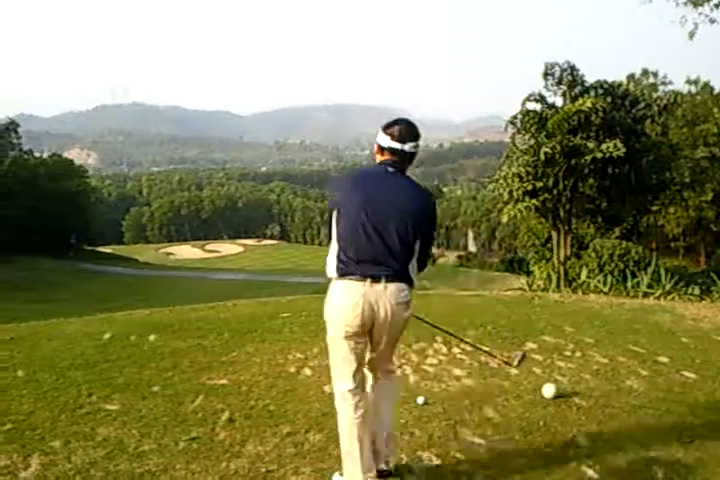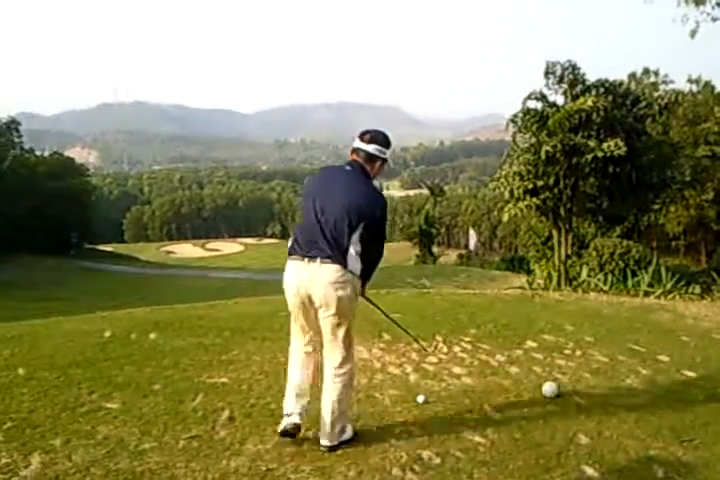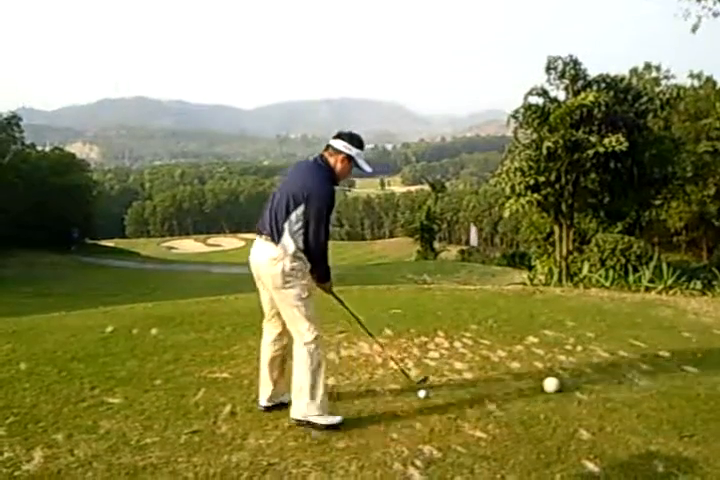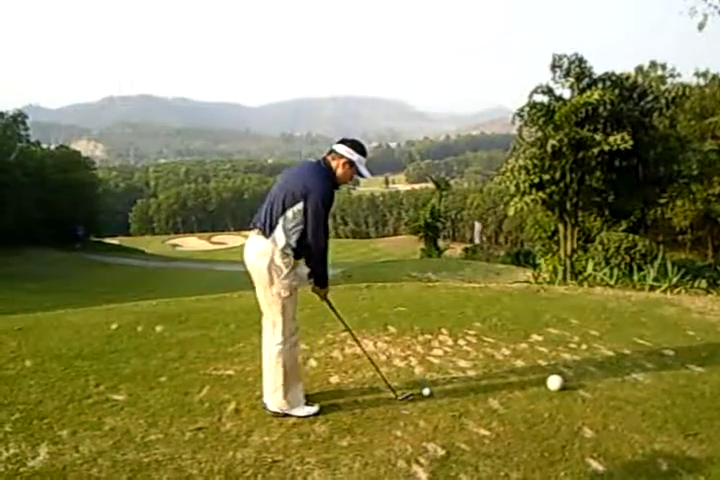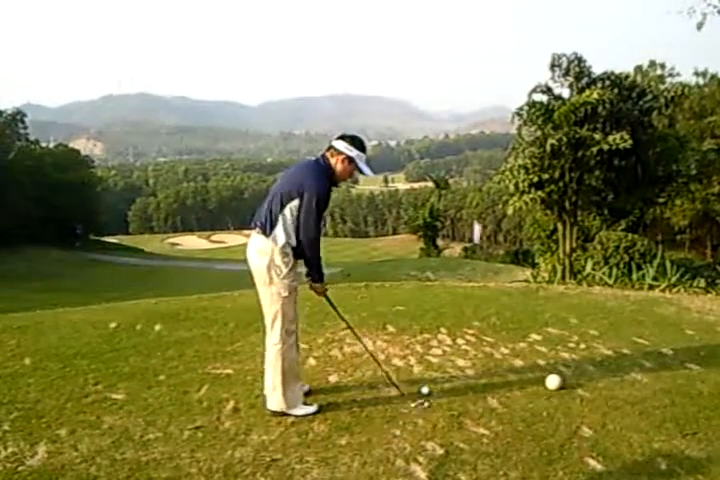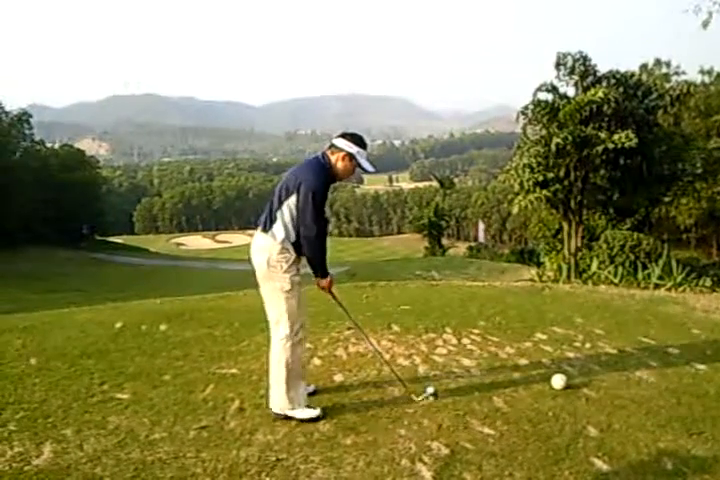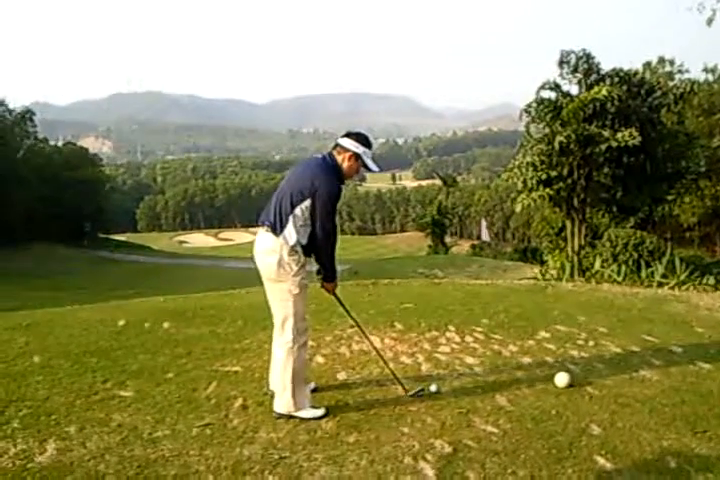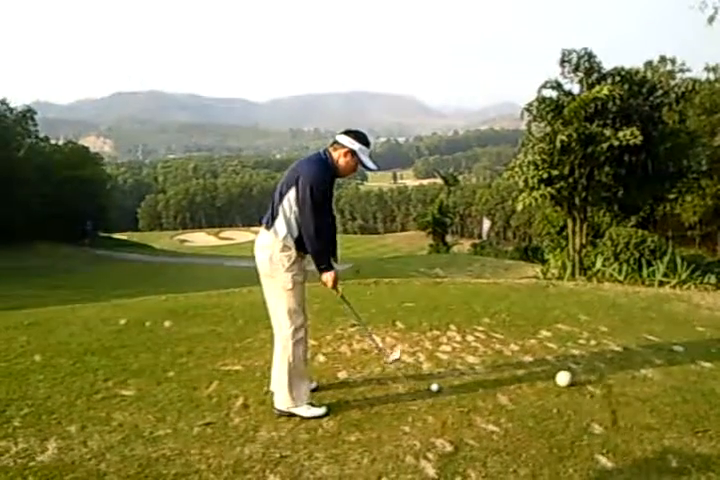
dt=0.5s
person 1, frame 1
left shoulder: (346, 184)
right shoulder: (423, 200)
right elbow: (422, 257)
left hip: (348, 293)
right hip: (395, 295)
left knee: (349, 388)
right knee: (383, 374)
person 1, frame 2
left shoulder: (318, 177)
right shoulder: (373, 199)
right elbow: (372, 251)
right wrist: (360, 282)
left hip: (296, 270)
right hip: (335, 277)
left knee: (302, 345)
right knee: (339, 358)
left ankle: (292, 415)
right ankle: (333, 432)
person 1, frame 3
left shoulder: (302, 168)
right shoulder: (322, 187)
right elbow: (316, 237)
left wrist: (313, 268)
right wrist: (323, 276)
left hip: (262, 251)
right hip: (281, 259)
left knee: (275, 327)
right knee: (306, 334)
left ankle: (272, 394)
right ankle: (308, 407)
person 1, frame 4
left shoulder: (305, 170)
right shoulder: (321, 186)
right elbow: (316, 238)
left wrist: (309, 270)
right wrist: (321, 280)
left hip: (259, 247)
right hip: (272, 255)
left knee: (275, 327)
right knee: (283, 331)
left ankle: (274, 392)
right ankle: (283, 400)
person 1, frame 5
left shoulder: (307, 169)
right shoulder: (317, 182)
right elbow: (308, 235)
left wrist: (312, 270)
right wrist: (317, 276)
left hip: (265, 246)
right hip: (273, 253)
left knee: (284, 325)
right knee: (283, 329)
left ankle: (281, 385)
right ankle: (283, 400)
person 1, frame 6
left shoulder: (312, 170)
right shoulder: (314, 179)
left elbow: (316, 226)
right elbow: (309, 231)
left wrist: (320, 269)
right wrist: (321, 273)
left hip: (275, 249)
right hip: (276, 253)
left knee: (287, 324)
right knee: (289, 328)
left ankle: (288, 384)
right ankle: (286, 403)
person 1, frame 7
left shoulder: (313, 166)
right shoulder: (327, 182)
right elbow: (324, 232)
left wrist: (324, 269)
right wrist: (329, 275)
left hip: (269, 243)
right hip: (282, 252)
left knee: (287, 323)
right knee: (293, 330)
left ankle: (282, 382)
right ankle: (289, 403)
person 1, frame 8
left shoulder: (321, 172)
right shoulder: (313, 172)
left elbow: (325, 220)
right elbow: (310, 224)
left wrist: (331, 261)
right wrist: (324, 267)
left hip: (288, 250)
right hip: (279, 251)
left knee: (296, 321)
right knee: (290, 326)
left ankle: (287, 381)
right ankle: (290, 400)
